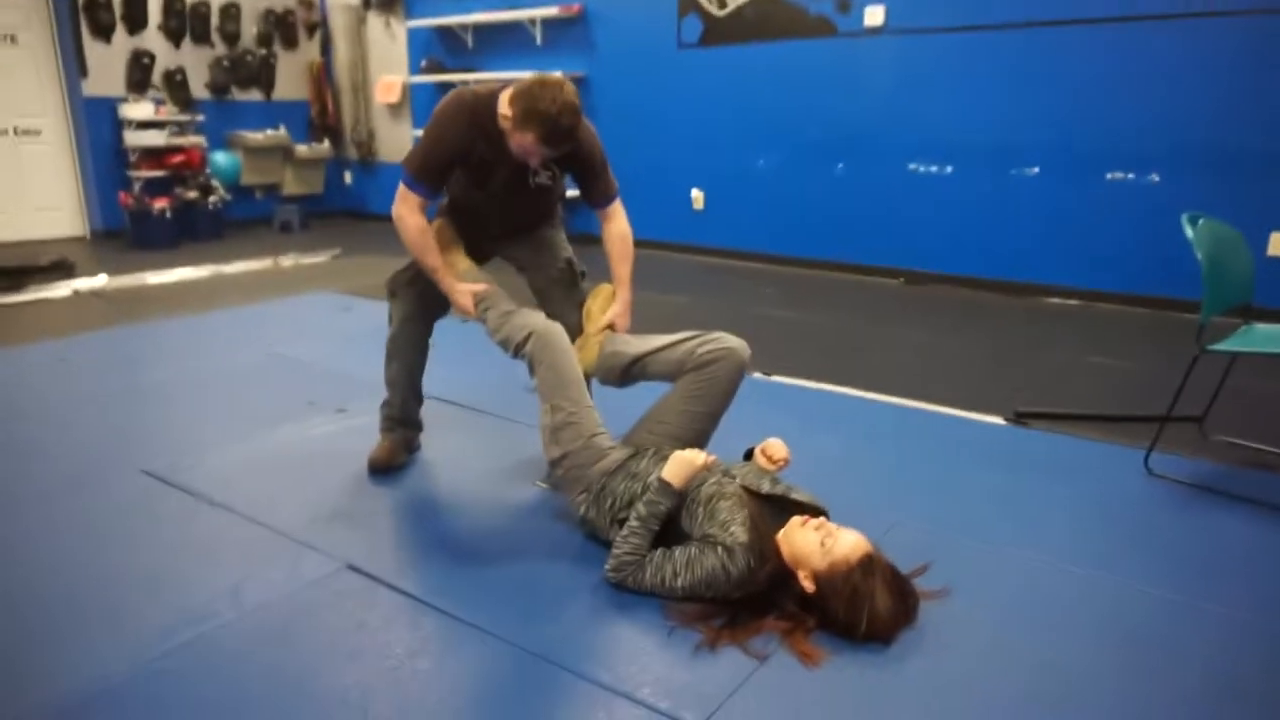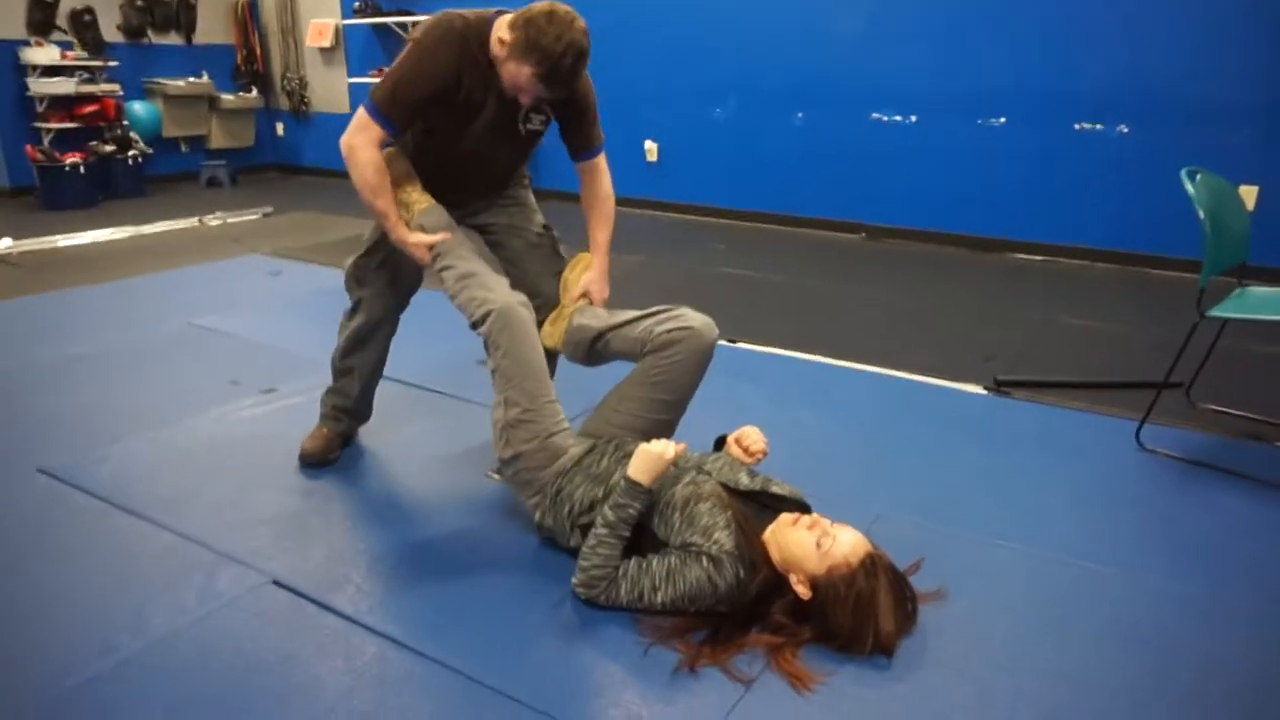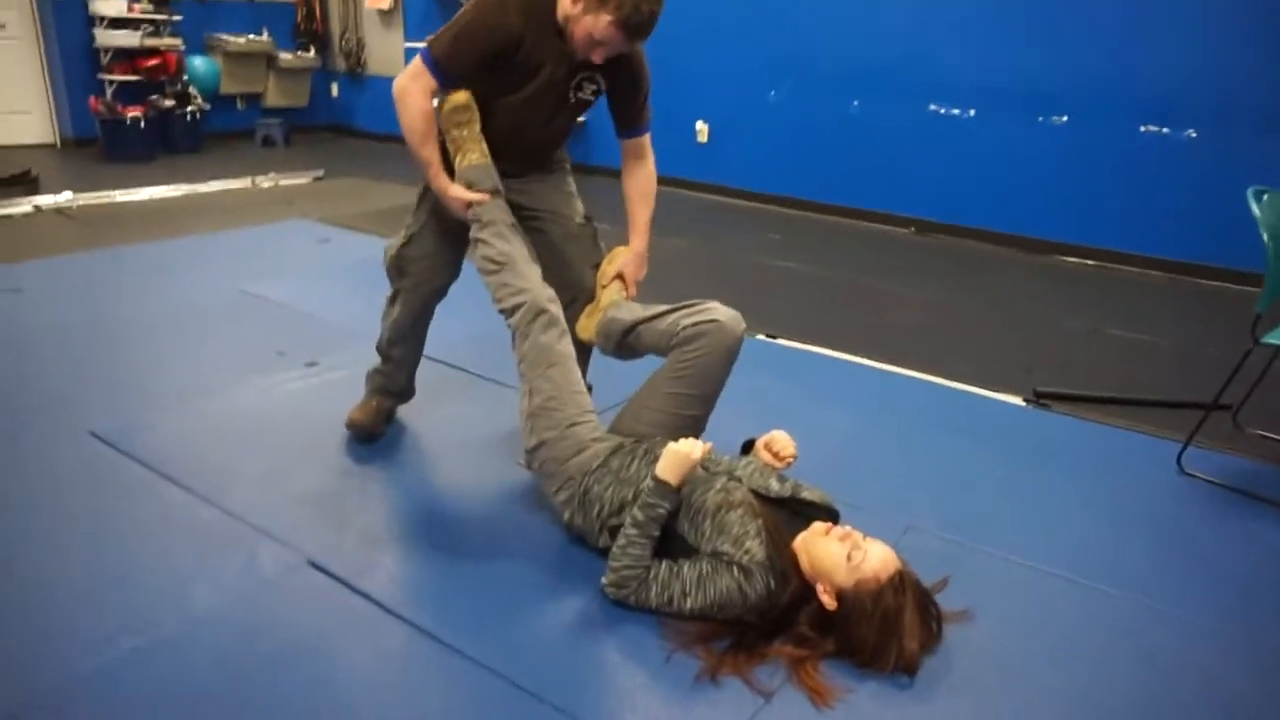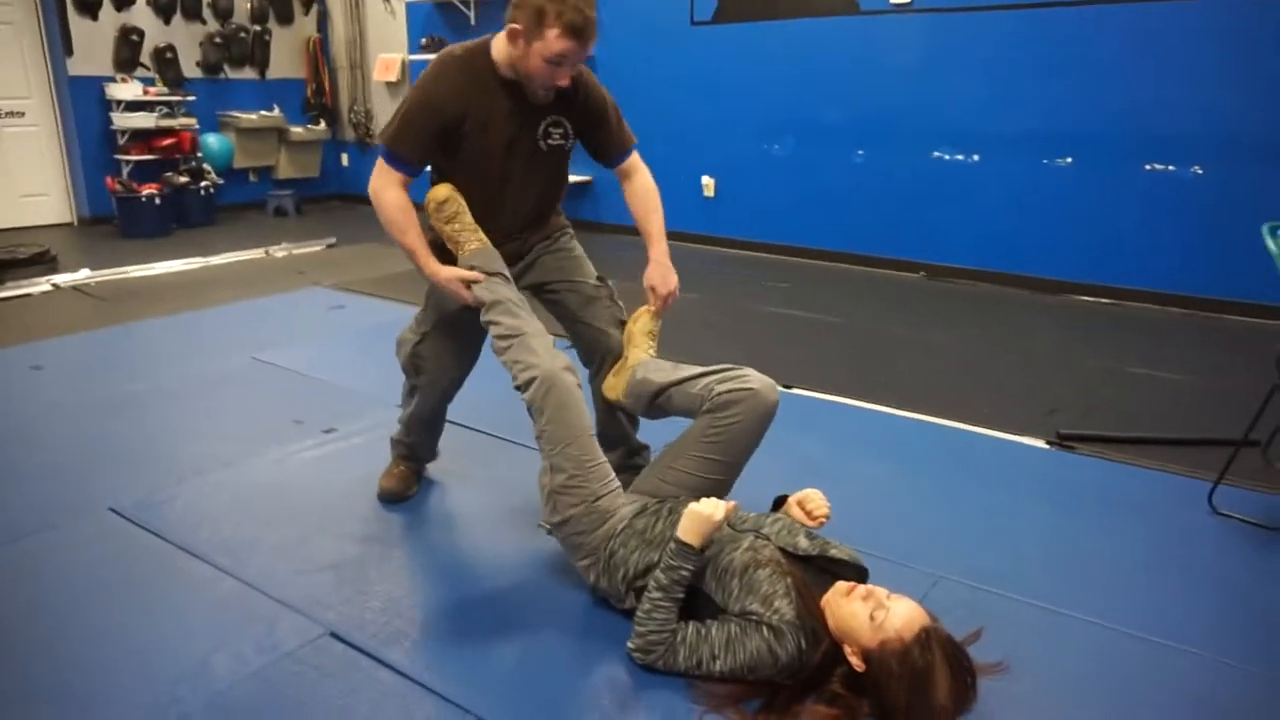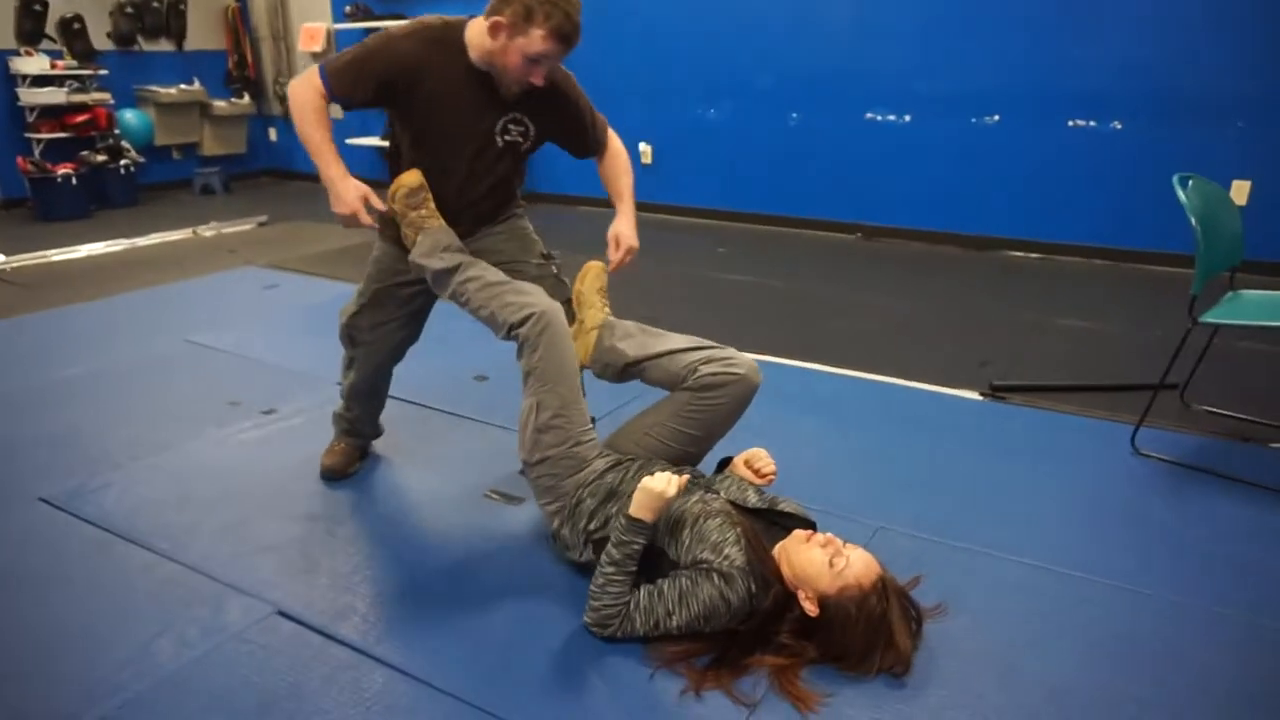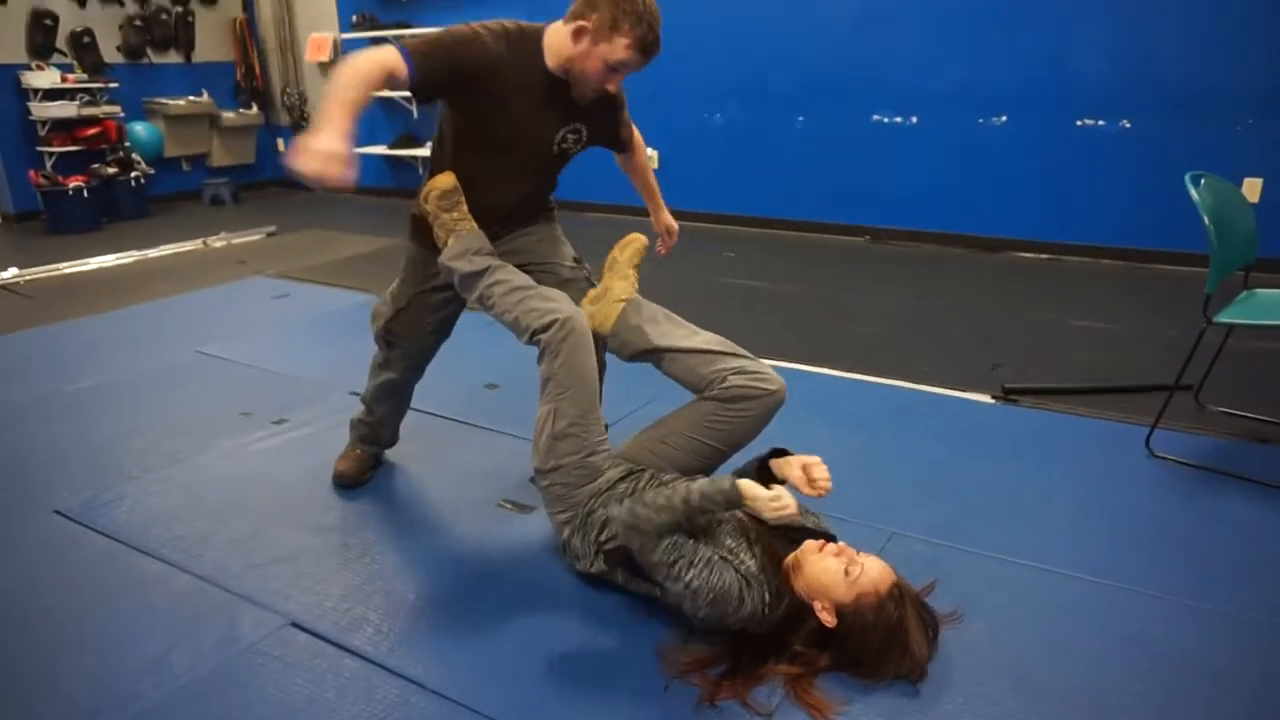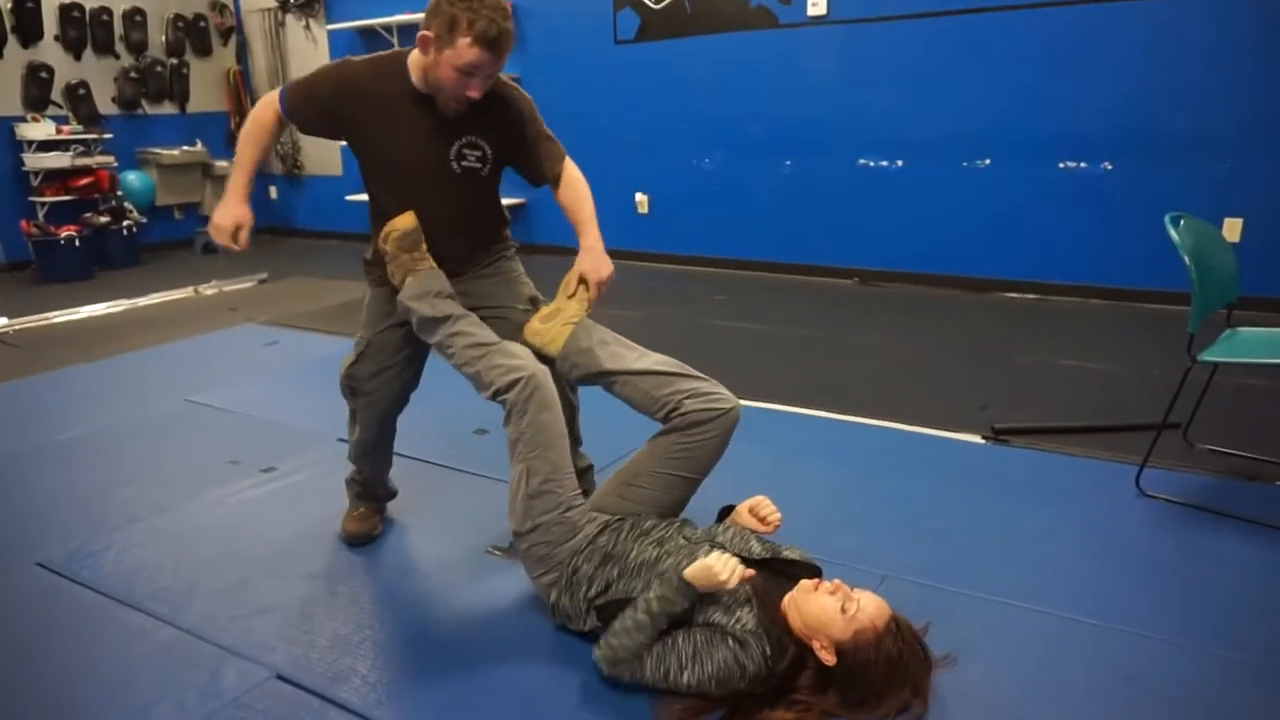
dt=0.7s
person 1, frame 1
left shoulder: (734, 563)
right shoulder: (798, 512)
left elbow: (623, 570)
left wrist: (666, 487)
right wrist: (760, 462)
left hip: (604, 484)
right hip: (645, 461)
left knee: (543, 334)
right knee: (725, 353)
left ankle: (471, 282)
right ankle: (600, 348)
person 1, frame 2
left shoulder: (719, 573)
right shoulder: (775, 506)
left elbow: (593, 582)
left wrist: (634, 483)
right wrist: (733, 455)
left hip: (562, 484)
right hip: (606, 452)
left knee: (507, 314)
right knee: (690, 331)
left ankle: (423, 211)
right ankle: (570, 327)
person 1, frame 3
left shoulder: (750, 582)
right shoulder: (809, 512)
left elbow: (623, 583)
left wrist: (662, 484)
right wrist: (760, 454)
left hip: (592, 480)
right hip: (637, 452)
left knee: (537, 311)
right knee: (719, 326)
left ankle: (477, 166)
right ankle: (610, 317)
person 1, frame 4
left shoulder: (778, 643)
right shoulder: (840, 570)
left elbow: (651, 647)
left wrist: (686, 542)
right wrist: (790, 512)
left hip: (615, 542)
right hip: (657, 510)
left knee: (551, 377)
right knee: (753, 392)
left ankle: (476, 253)
right ankle: (637, 375)
person 1, frame 5
left shoulder: (731, 589)
right shoulder: (788, 525)
left elbow: (606, 616)
left wrist: (638, 519)
right wrist: (734, 471)
left hip: (583, 497)
right hip: (634, 468)
left knee: (541, 315)
right knee: (733, 374)
left ankle: (433, 243)
right ankle: (598, 338)
person 1, frame 6
left shoulder: (738, 595)
right shoulder: (798, 539)
left elbow: (631, 520)
right elbow: (753, 498)
left wrist: (743, 489)
right wrist: (784, 471)
left hip: (588, 511)
right hip: (625, 480)
left knee: (564, 321)
right knee: (758, 388)
left ankle: (464, 251)
right ankle: (621, 316)
person 1, frame 7
left shoulder: (743, 655)
right shoulder: (796, 576)
left elbow: (614, 658)
left wrist: (685, 583)
right wrist: (737, 520)
left hip: (572, 560)
right hip: (616, 533)
right knee: (711, 408)
left ankle: (419, 279)
right ankle: (564, 335)
person 2, frame 1
left shoulder: (575, 135)
right shoulder: (459, 116)
left elbow: (611, 215)
right elbow: (406, 210)
left wrist: (622, 298)
right wrist: (449, 285)
left hip: (534, 229)
right hip: (465, 223)
left knee: (571, 325)
right knee: (409, 311)
right ankle: (399, 431)
person 2, frame 2
left shoulder: (566, 77)
right shoulder: (444, 44)
left elbow: (593, 171)
right elbow: (358, 141)
left wrist: (598, 264)
right wrist: (397, 232)
left hip: (499, 193)
right hip: (423, 190)
left knee: (547, 297)
right knee: (374, 300)
right ankle: (339, 418)
person 2, frame 3
left shoulder: (623, 57)
left elbow: (637, 152)
right elbow: (411, 87)
left wrist: (638, 246)
right wrist: (440, 182)
left hip: (540, 172)
left knee: (583, 286)
right knee: (417, 282)
right ankle: (385, 392)
person 2, frame 4
left shoulder: (580, 89)
right shoulder: (451, 82)
left elbow: (631, 173)
right elbow: (387, 184)
left wrist: (658, 254)
right wrist: (433, 266)
left hip: (545, 241)
left knee: (613, 347)
right knee: (433, 364)
left ankle: (625, 469)
right ankle: (409, 456)
person 2, frame 5
left shoulder: (552, 88)
right shoulder: (413, 49)
left elbow: (607, 145)
right elbow: (306, 87)
left wrist: (624, 214)
right wrist: (335, 178)
left hip: (494, 224)
right knee: (369, 338)
right ankle: (353, 433)
person 2, frame 6
left shoulder: (602, 94)
right shoulder: (486, 51)
left elbow: (628, 141)
right elbow: (373, 64)
left wrist: (657, 207)
right wrist: (331, 129)
left hip: (528, 228)
right knee: (403, 345)
right ankle: (366, 441)
person 2, frame 7
left shoulder: (506, 105)
right shoulder: (359, 84)
left elbow: (561, 170)
right elbow: (272, 109)
left wrist: (591, 241)
right wrist: (236, 196)
left hip: (485, 267)
left knee: (546, 378)
right knee: (372, 396)
left ankle: (576, 495)
right ankle: (368, 494)
